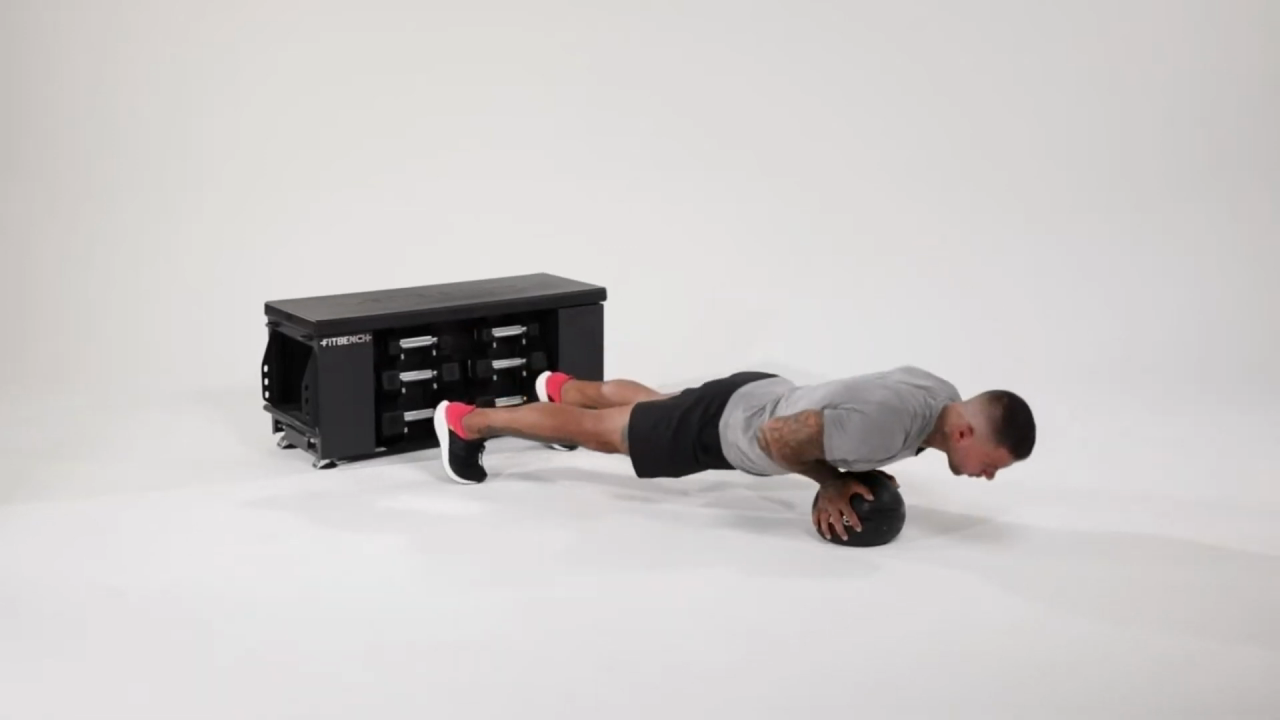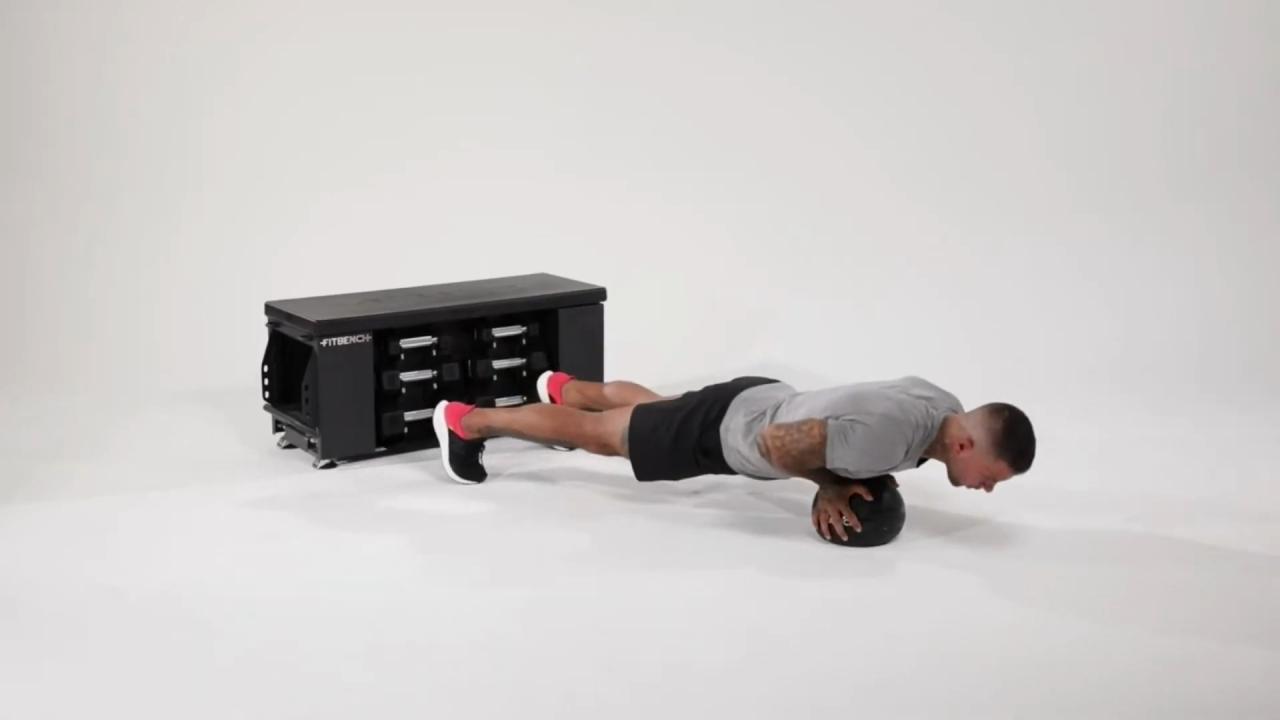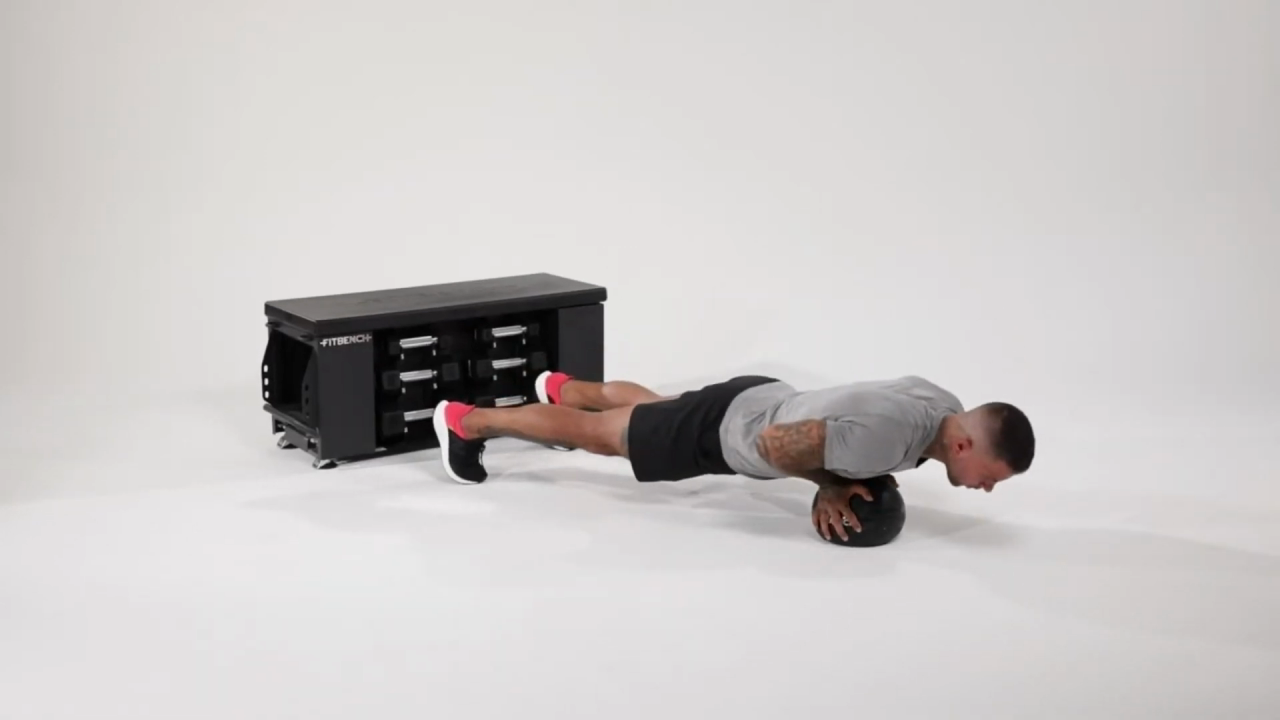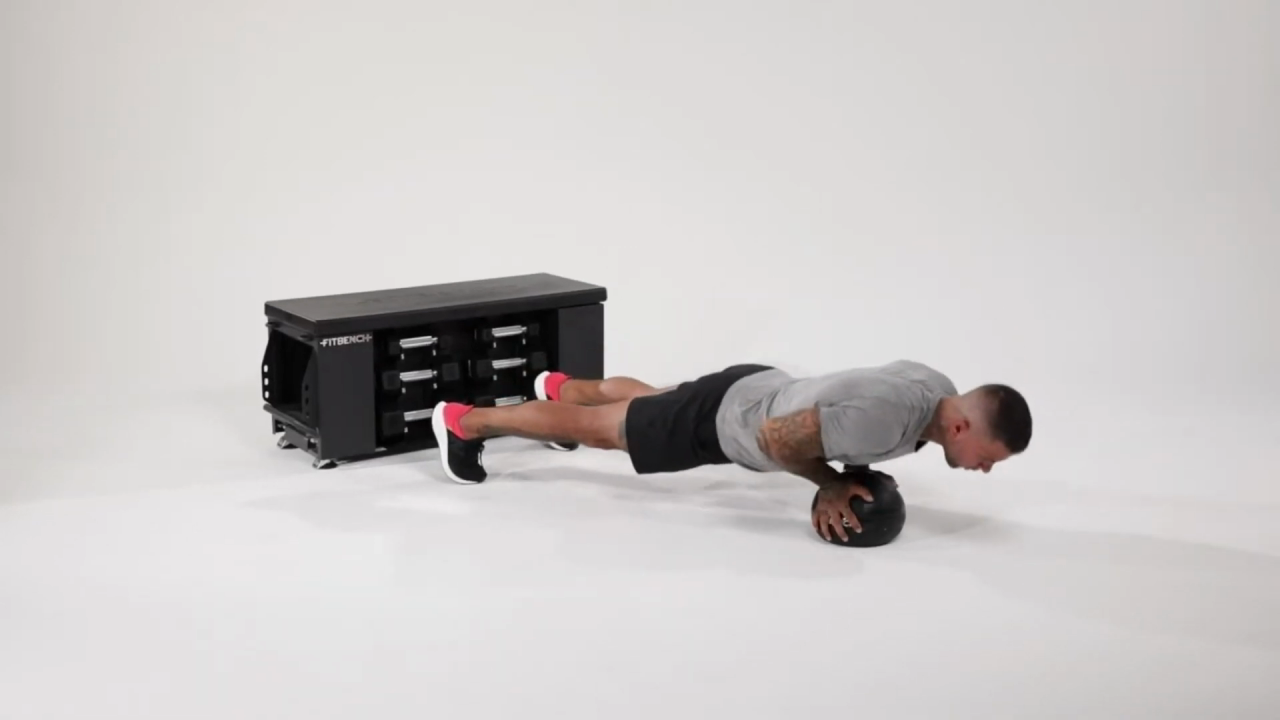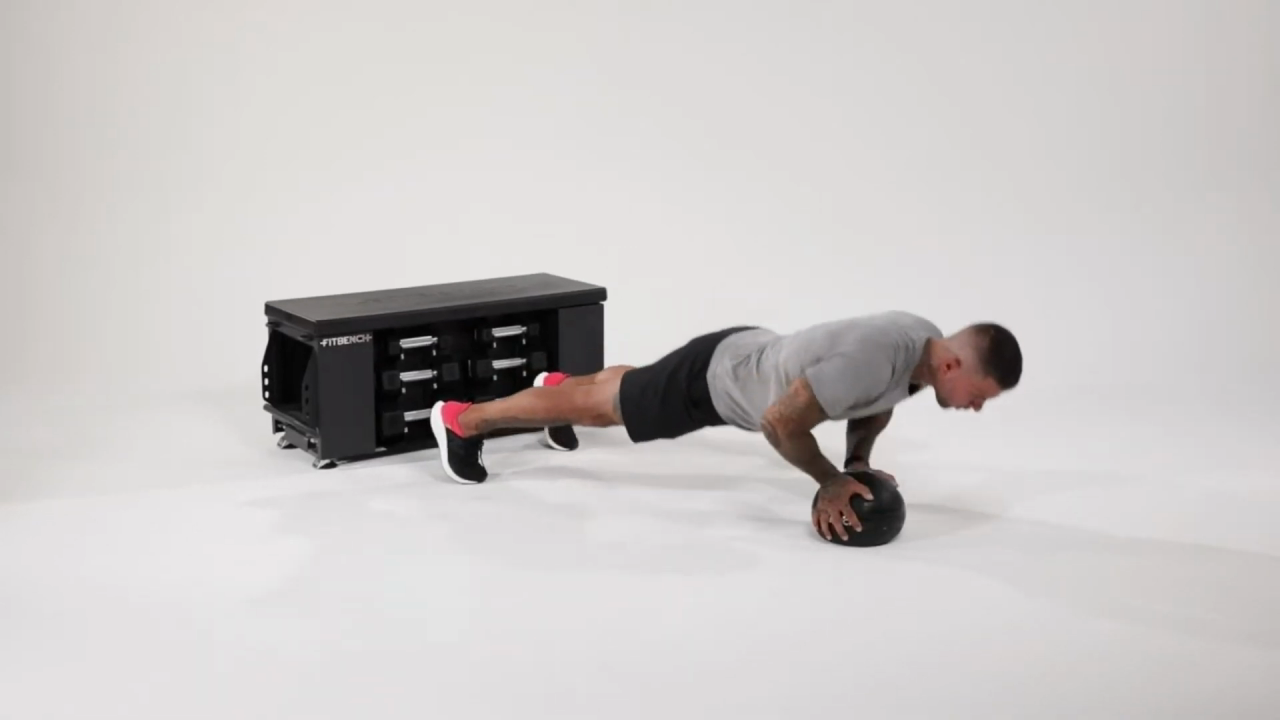
dt=0.2s
person 1, frame 1
left shoulder: (940, 396)
right shoulder: (886, 426)
right elbow: (775, 438)
left wrist: (859, 470)
right wrist: (831, 483)
left hip: (758, 395)
right hip: (724, 427)
left knee: (646, 402)
right knee: (600, 432)
left ankle: (562, 387)
right ankle: (465, 421)
person 1, frame 2
left shoulder: (942, 406)
right shoulder: (886, 438)
right elbow: (776, 444)
left wrist: (857, 471)
right wrist: (831, 484)
left hip: (760, 400)
right hip: (723, 432)
left knee: (647, 406)
right knee: (599, 434)
left ankle: (563, 387)
right ankle: (464, 421)
person 1, frame 3
left shoulder: (942, 406)
right shoulder: (886, 437)
right elbow: (776, 445)
left wrist: (852, 470)
right wrist: (831, 484)
left hip: (760, 400)
right hip: (723, 432)
left knee: (644, 406)
right knee: (599, 434)
left ankle: (561, 388)
right ankle: (464, 420)
person 1, frame 4
left shoulder: (937, 390)
right shoulder: (885, 421)
right elbow: (774, 438)
left wrist: (857, 466)
right wrist: (830, 486)
left hip: (759, 389)
right hip: (722, 420)
left knee: (643, 399)
right knee: (597, 428)
left ankle: (561, 385)
right ankle: (463, 420)
person 1, frame 5
left shoulder: (924, 342)
right shoulder: (872, 362)
left elbow: (877, 401)
right elbow: (779, 421)
left wrist: (858, 464)
right wrist: (831, 483)
left hip: (749, 358)
right hip: (715, 378)
left knee: (634, 383)
right knee: (595, 407)
left ankle: (560, 382)
right ankle: (461, 419)
